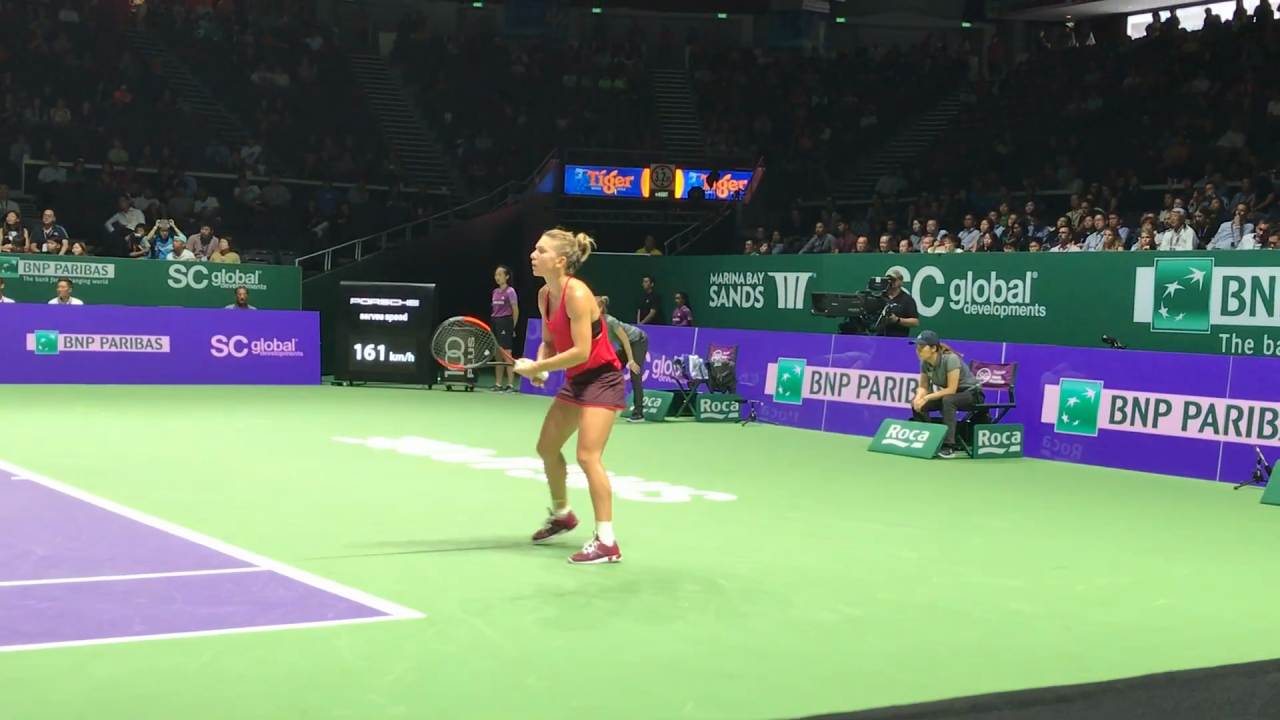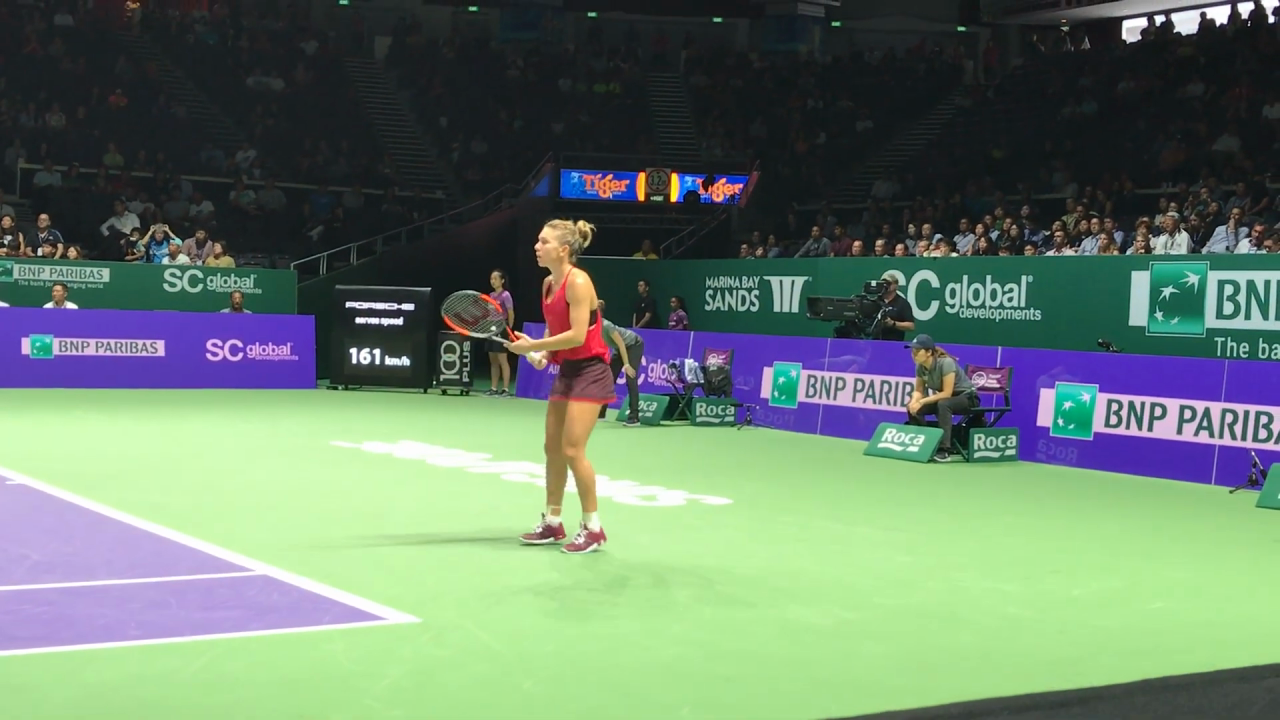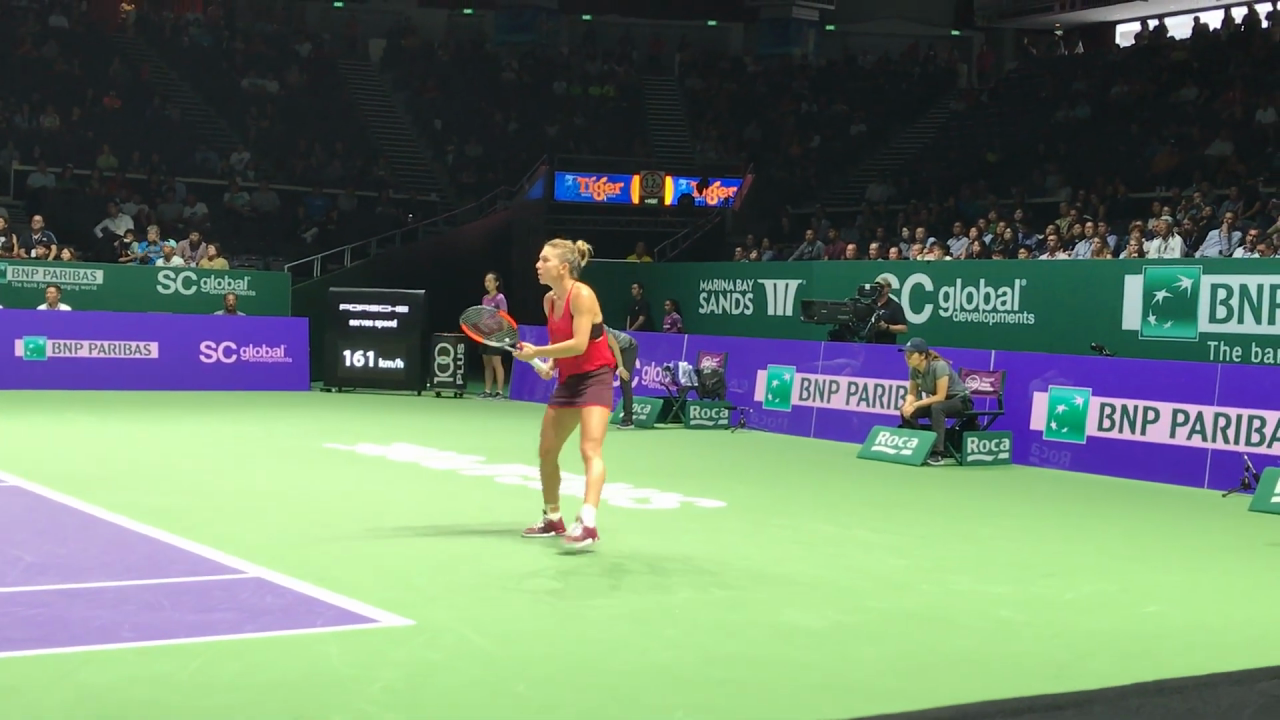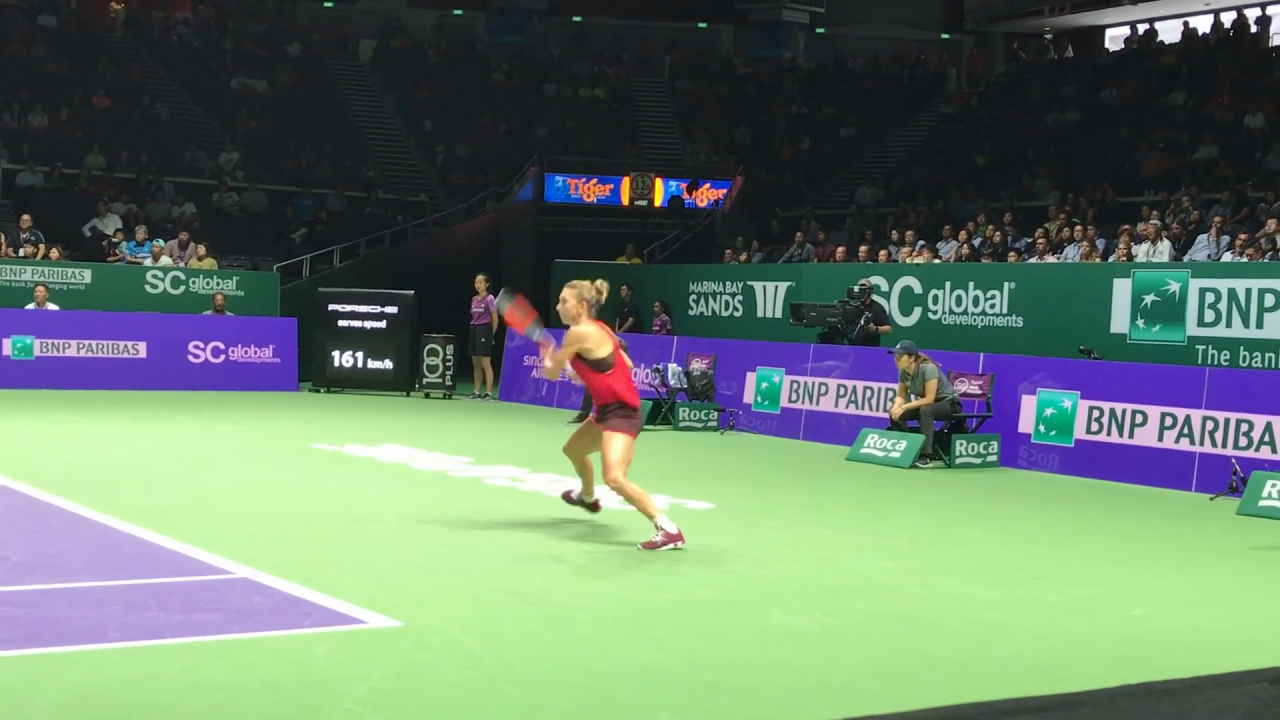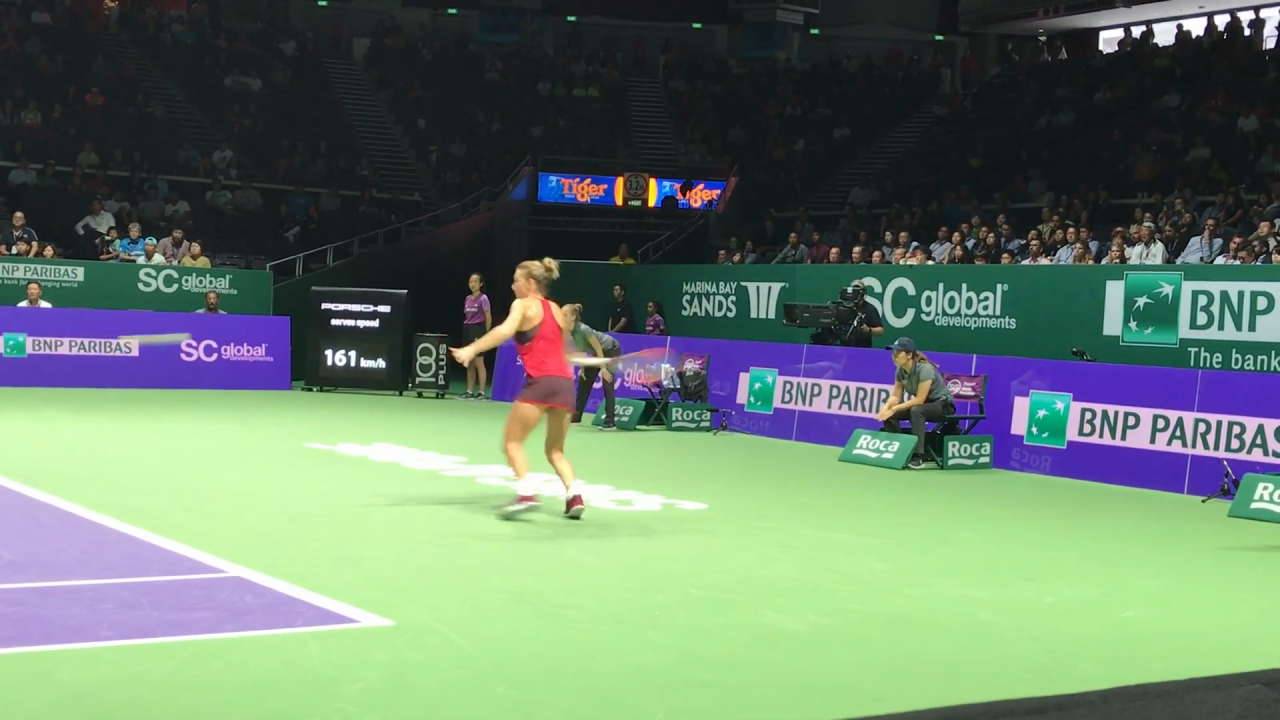
dt=0.4s
person 1, frame 1
left shoulder: (577, 294)
right shoulder: (544, 295)
left elbow: (581, 352)
right elbow: (549, 341)
left wrist: (536, 366)
right wrist: (539, 366)
left hip: (601, 379)
right hip: (575, 380)
left knee: (587, 457)
right knee: (546, 448)
left ankle: (606, 542)
right ankle: (561, 514)
person 1, frame 2
left shoulder: (578, 282)
right shoulder: (549, 284)
left elbow: (578, 335)
left wrist: (533, 346)
right wrist: (542, 352)
left hip: (589, 373)
right hip: (567, 371)
left knee: (572, 450)
right knee: (553, 449)
left ankle: (593, 528)
right ankle: (553, 523)
person 1, frame 3
left shoulder: (582, 295)
right shoulder: (549, 300)
left elbow: (579, 344)
left wrist: (535, 353)
right wrist: (550, 363)
left hip: (595, 381)
right hip: (567, 383)
left knee: (590, 450)
right knee: (546, 453)
left ankle: (587, 524)
right ankle: (553, 519)
person 1, frame 4
left shoulder: (577, 333)
right shoulder: (597, 330)
left elbow: (552, 372)
right elbow: (625, 365)
left wrist: (548, 360)
left hip: (621, 414)
right hip: (608, 410)
left knee: (614, 478)
right knee: (573, 449)
left ankle: (669, 530)
right ankle: (588, 496)
person 1, frame 5
left shoulder: (522, 305)
right shoulder: (555, 311)
left elbow: (505, 331)
left wrist: (470, 350)
left hip: (540, 383)
right hip: (565, 385)
left knee: (511, 442)
right knee: (555, 450)
left ankle: (527, 494)
right ankle: (574, 495)
